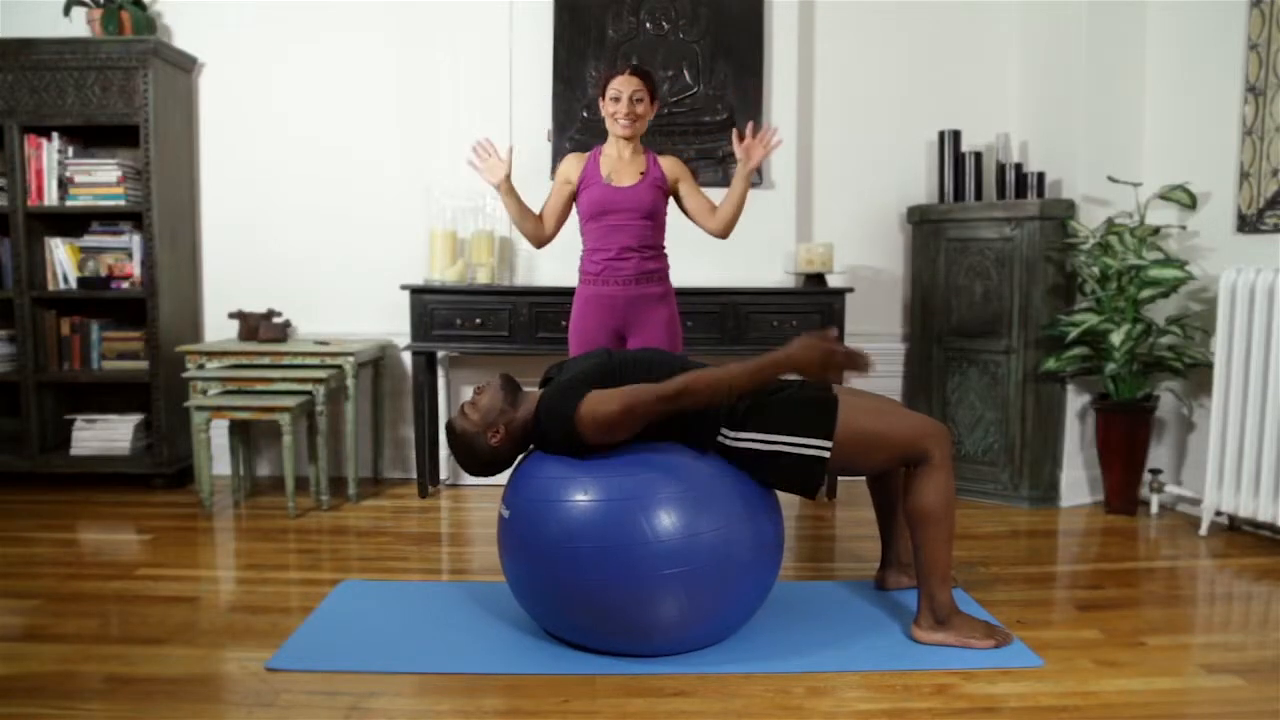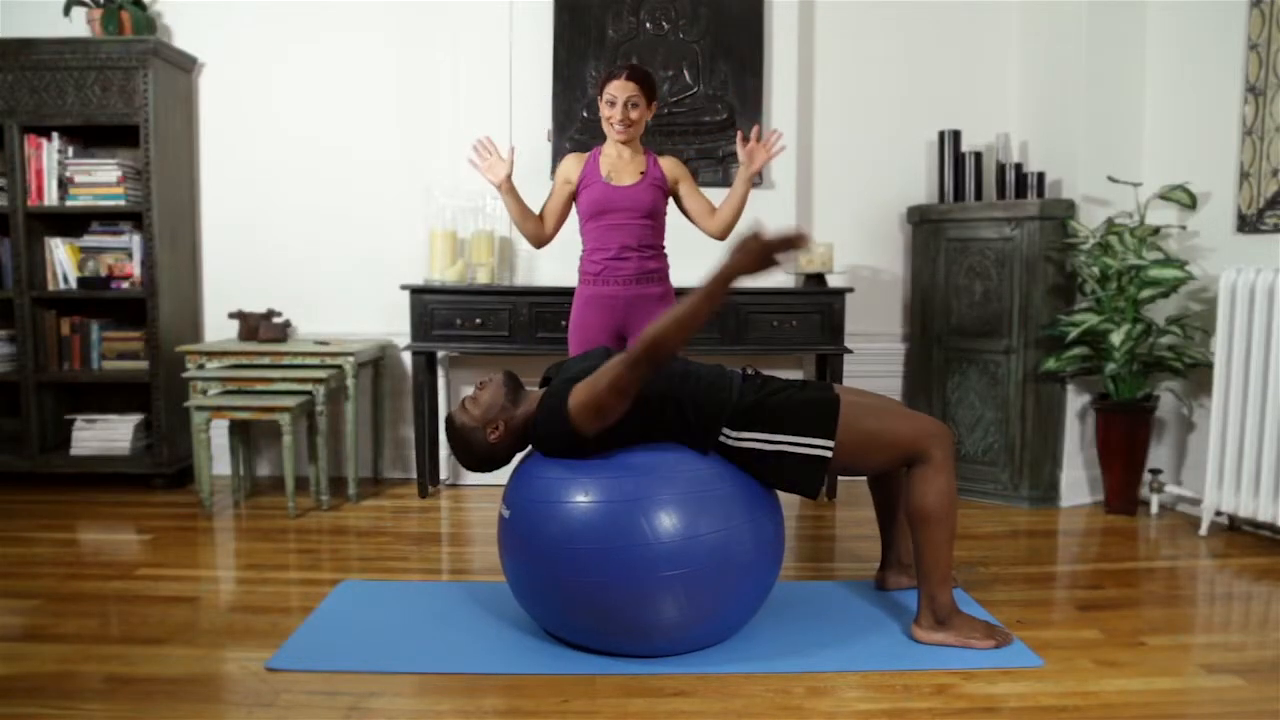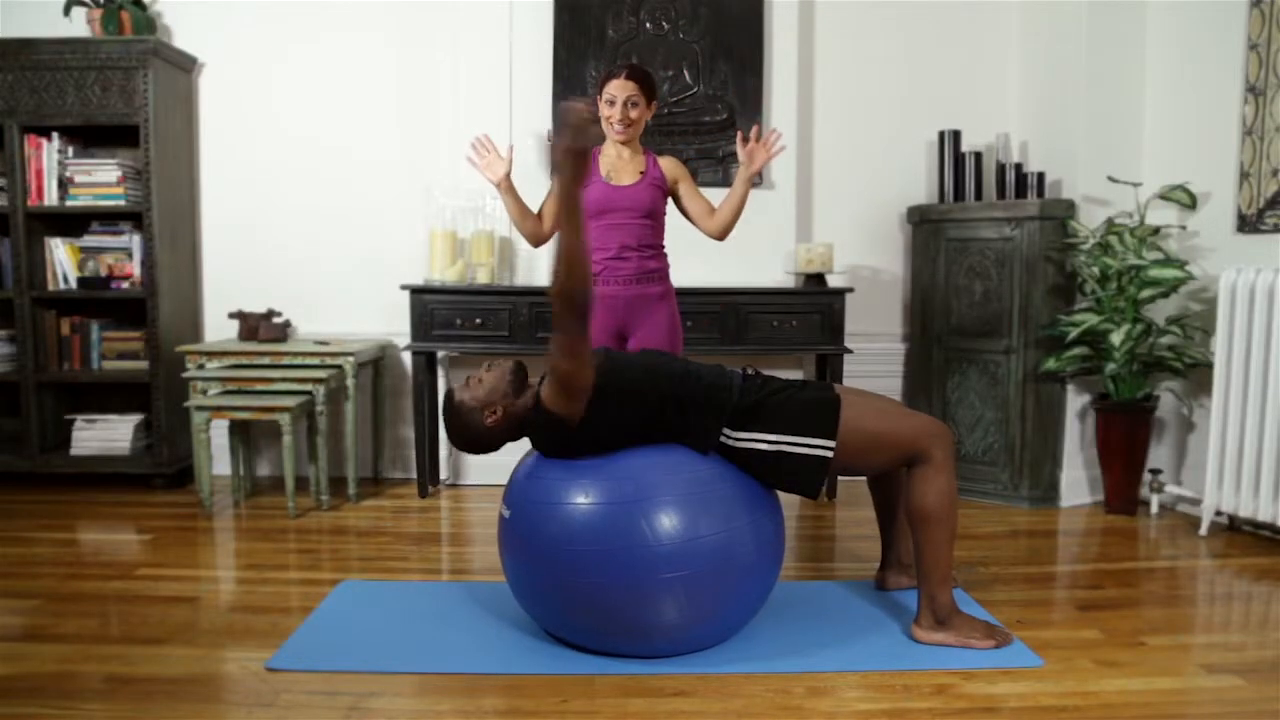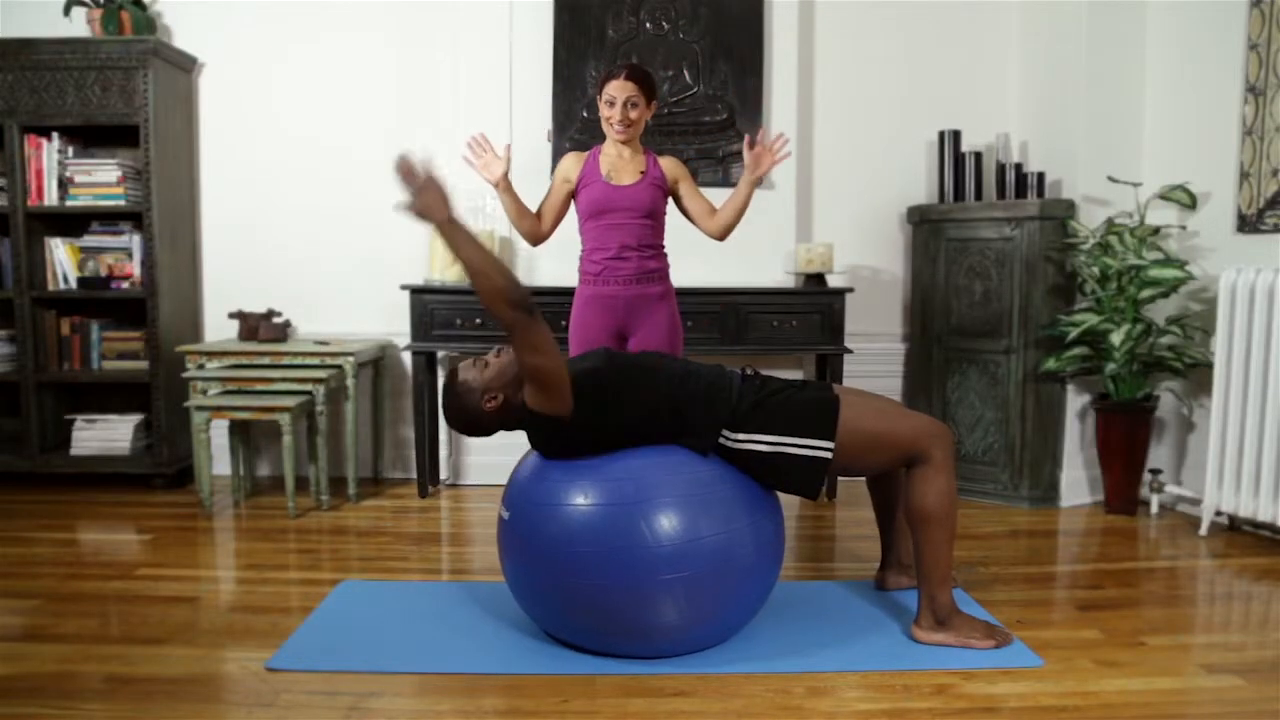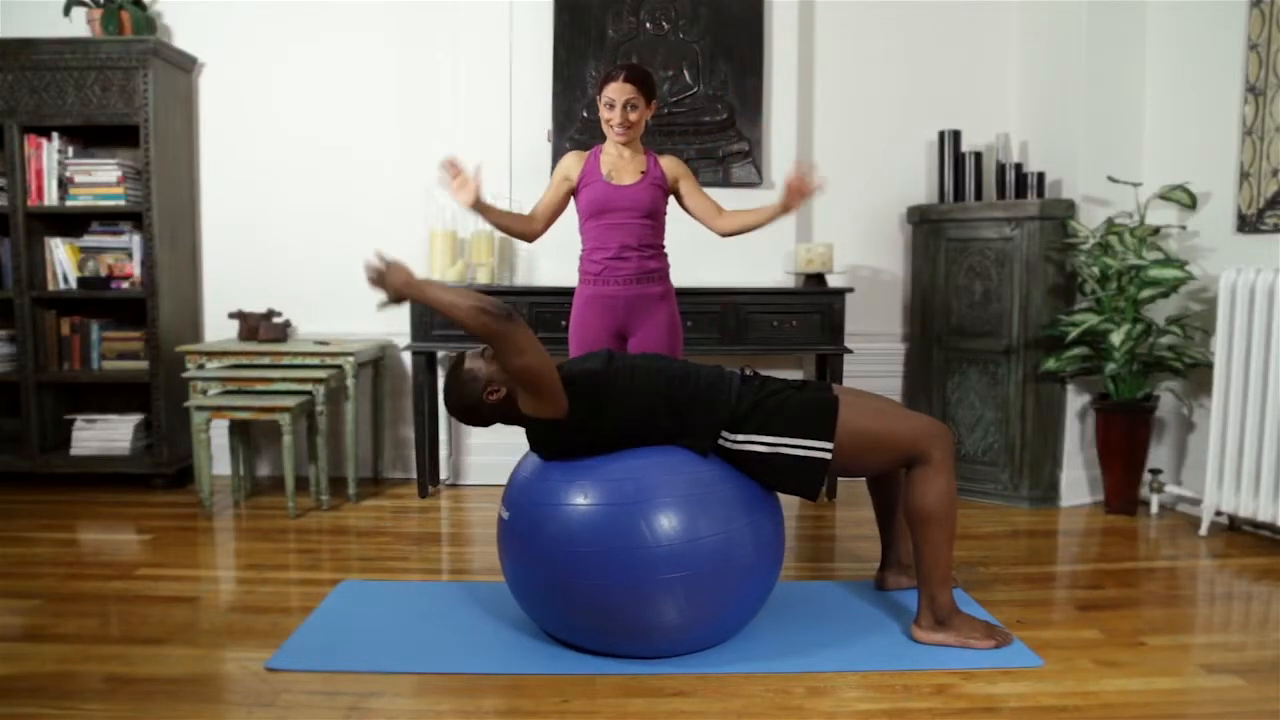
dt=0.2s
person 1, frame 1
left shoulder: (554, 392)
right shoulder: (567, 419)
right elbow: (674, 395)
right wrist: (784, 360)
left hip: (739, 400)
right hip: (741, 421)
left knee: (895, 428)
right knee: (929, 441)
left ankle: (899, 563)
right ankle: (938, 615)
person 1, frame 2
left shoulder: (553, 391)
right shoulder: (566, 421)
left elbow: (639, 363)
right elbow: (643, 356)
right wrist: (729, 271)
left hip: (740, 396)
right hip: (743, 419)
left knee: (899, 428)
right knee: (931, 442)
left ankle: (898, 562)
right ankle: (937, 615)
person 1, frame 3
left shoulder: (557, 402)
right shoulder: (558, 419)
right elbow: (569, 306)
right wrist: (568, 187)
left hip: (740, 396)
right hip: (742, 420)
left knee: (900, 432)
right knee: (931, 442)
left ankle: (897, 564)
right ankle: (938, 616)
person 1, frame 4
left shoulder: (553, 402)
right shoulder: (547, 411)
right elbow: (517, 306)
right wrist: (443, 219)
left hip: (736, 399)
right hip: (738, 424)
left knee: (895, 437)
right knee: (930, 440)
left ankle: (897, 565)
right ankle: (938, 616)
person 1, frame 5
left shoulder: (551, 399)
right shoulder: (544, 408)
right elbow: (502, 318)
right wrist: (414, 285)
left hip: (741, 399)
right hip: (741, 425)
left knee: (896, 442)
right knee: (931, 442)
left ankle: (898, 564)
right ankle: (937, 614)
person 2, frame 1
left shoulder: (667, 168)
right shoulder: (575, 166)
left elbow: (718, 225)
right elbow: (539, 234)
left wrist: (743, 171)
right wrist: (504, 185)
left hip: (653, 304)
right hip: (594, 304)
person 2, frame 2
left shoulder: (667, 169)
right shoulder: (575, 166)
left elbow: (717, 226)
right elbow: (539, 234)
left wrist: (745, 174)
right wrist: (505, 186)
left hip: (653, 304)
right hip: (594, 304)
person 2, frame 3
left shoulder: (667, 169)
left elbow: (716, 226)
right elbow: (538, 233)
left wrist: (745, 174)
right wrist: (504, 185)
left hip: (653, 304)
right hip: (595, 303)
person 2, frame 4
left shoulder: (667, 168)
right shoulder: (575, 165)
left elbow: (716, 226)
right elbow: (535, 232)
left wrist: (749, 178)
right wrist: (502, 184)
left hip: (654, 304)
right hip: (594, 304)
person 2, frame 5
left shoulder: (668, 168)
right shoulder: (575, 164)
left elbow: (721, 220)
right elbow: (531, 227)
left wrist: (779, 207)
right wrist: (479, 205)
left hip: (654, 304)
right hip: (594, 303)
